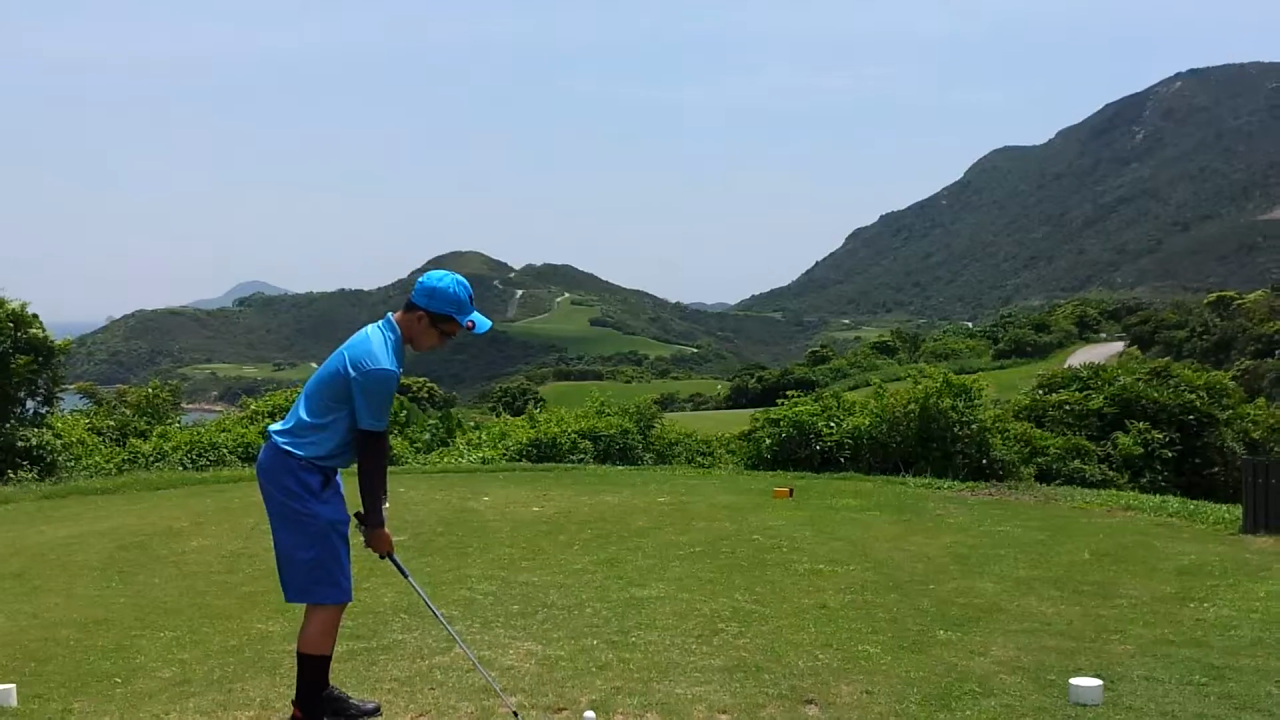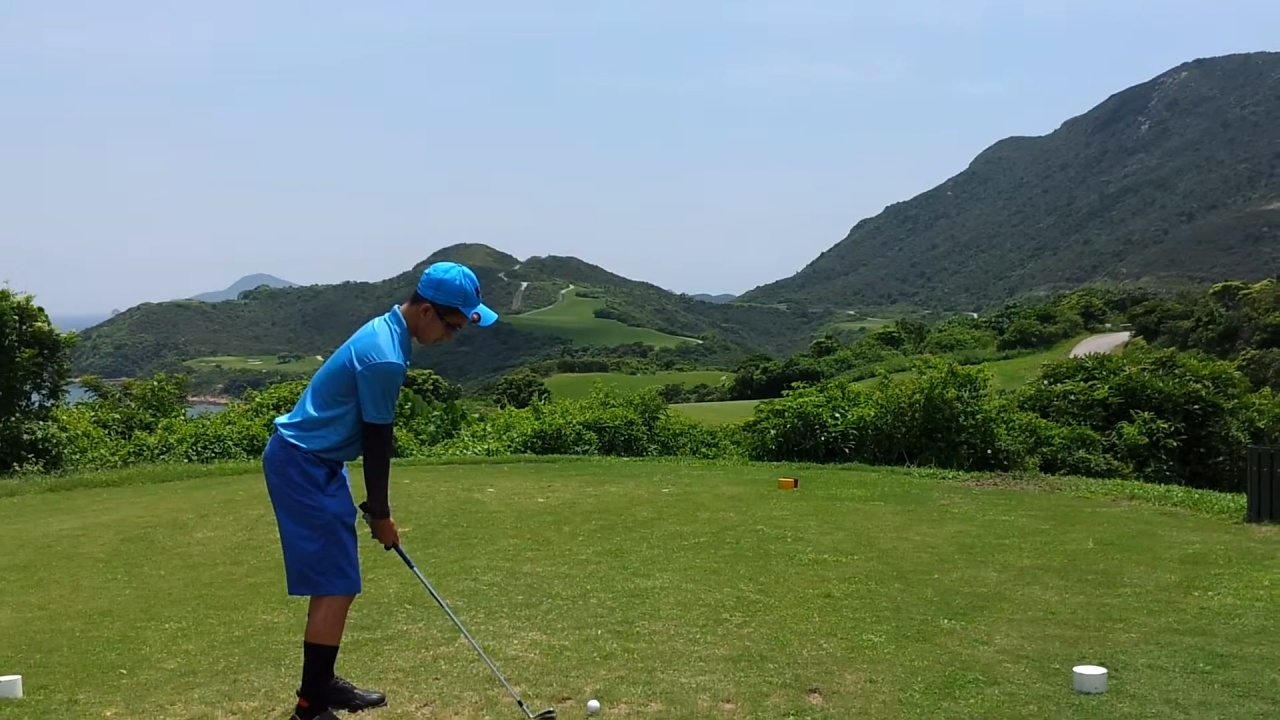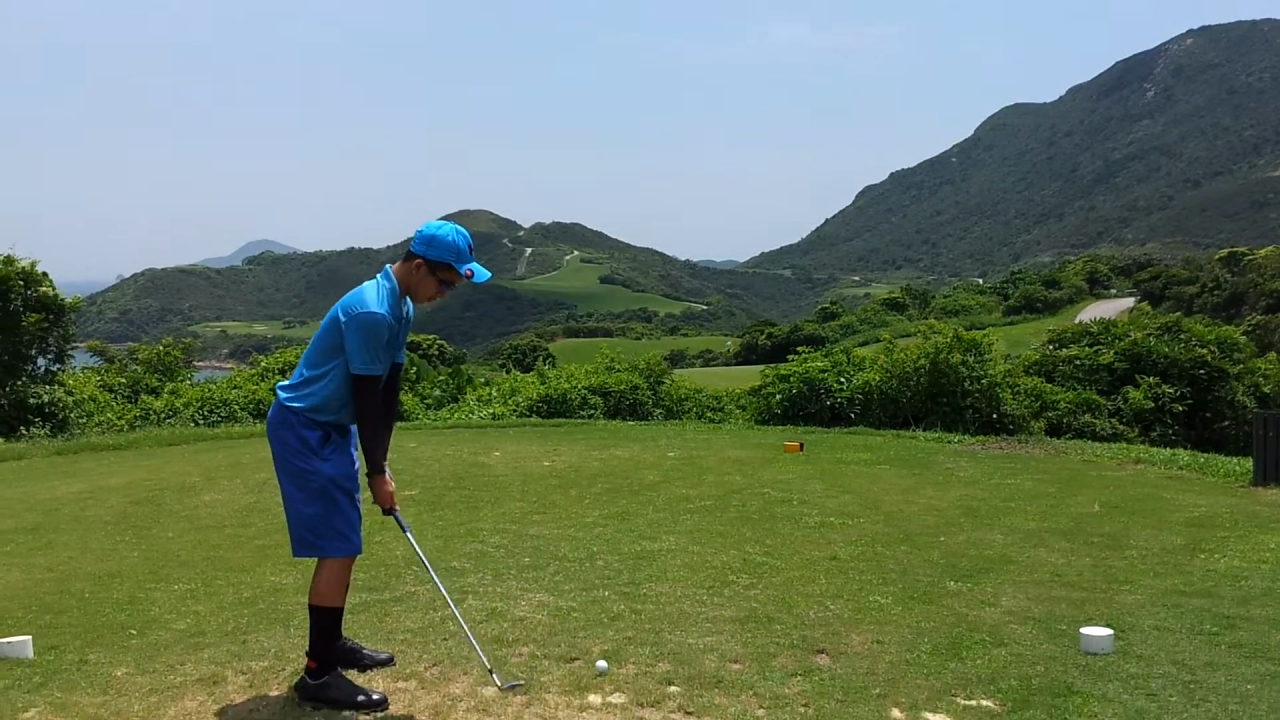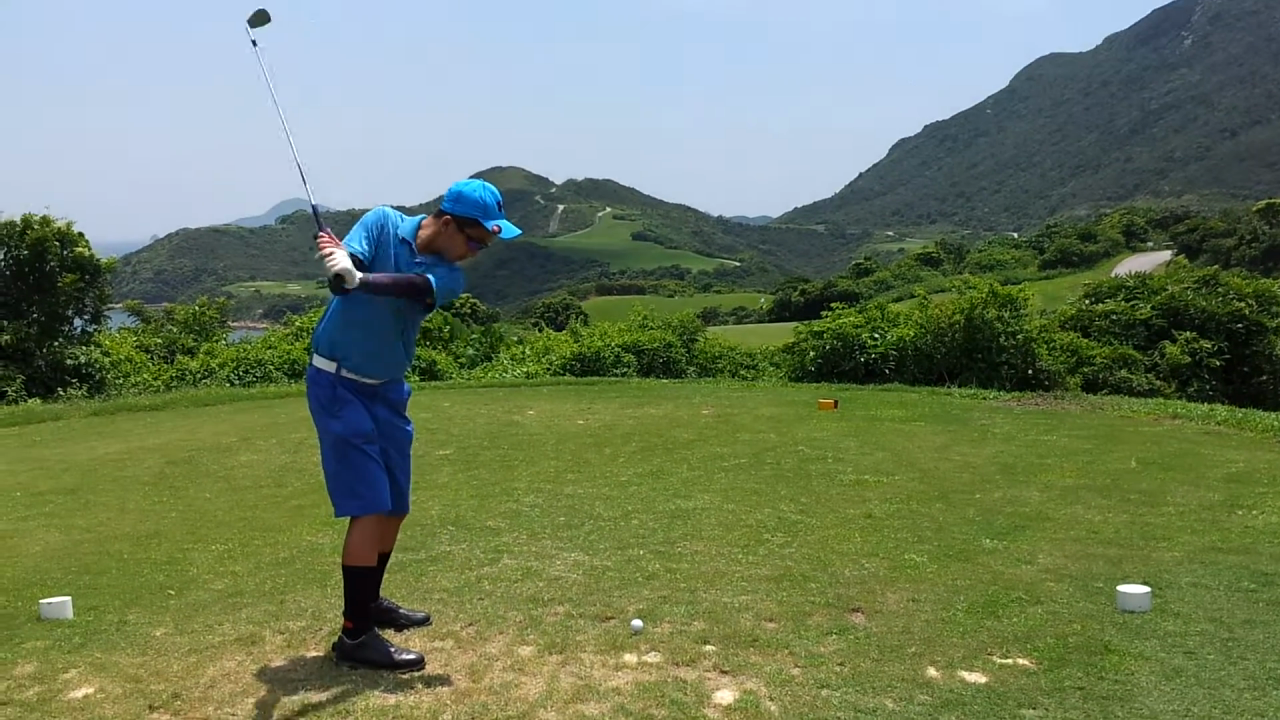
dt=0.5s
person 1, frame 1
left shoulder: (380, 337)
right shoulder: (379, 365)
left elbow: (375, 440)
right elbow: (370, 449)
left wrist: (380, 503)
right wrist: (374, 524)
left hip: (307, 466)
right hip: (297, 470)
left knee: (329, 589)
right knee: (328, 595)
person 1, frame 2
left shoulder: (387, 330)
right shoulder: (386, 358)
left elbow: (379, 434)
right elbow: (376, 442)
left wrist: (379, 503)
right wrist: (380, 514)
left hip: (312, 458)
right hip: (303, 464)
left knee: (333, 581)
right knee: (335, 585)
left ankle: (322, 683)
person 1, frame 3
left shoulder: (400, 309)
right shoulder: (369, 310)
left elbow: (388, 389)
right elbow: (364, 397)
left wrist: (381, 463)
right wrist: (378, 474)
left hip: (332, 427)
right hip: (303, 428)
left knee: (345, 543)
right knee: (337, 546)
left ankle: (331, 644)
right ankle: (318, 674)
person 1, frame 4
left shoulder: (448, 276)
right shoulder: (382, 223)
left elbow: (408, 289)
right elbow: (340, 280)
left wrist: (356, 278)
right wrist: (343, 272)
left hip: (387, 390)
right hip: (339, 385)
left knee: (393, 507)
right knee: (369, 507)
left ankle: (368, 603)
right ankle: (355, 633)
